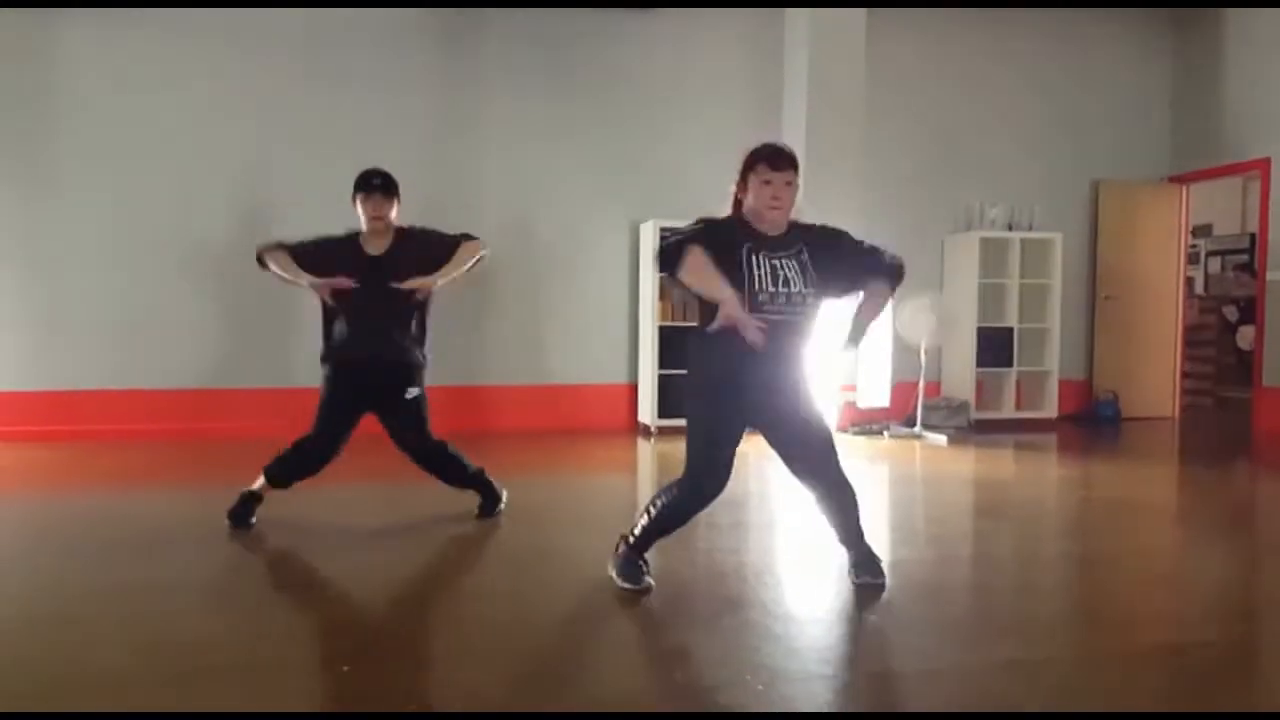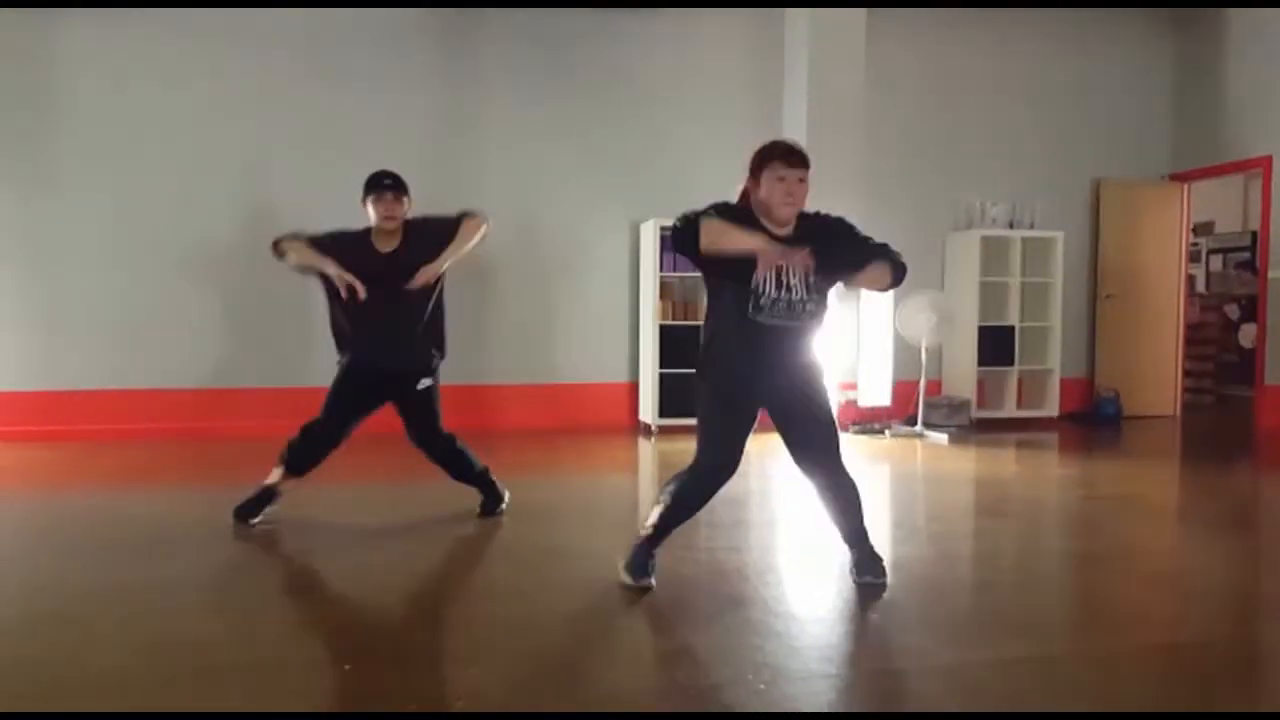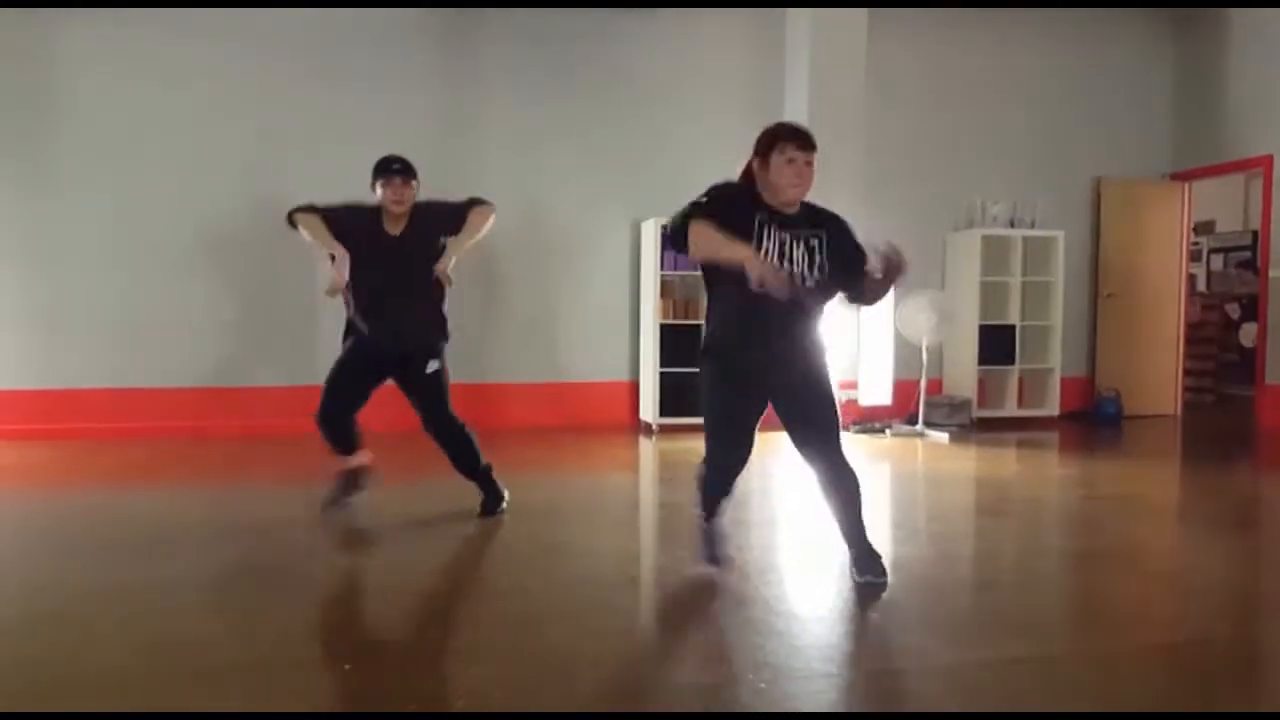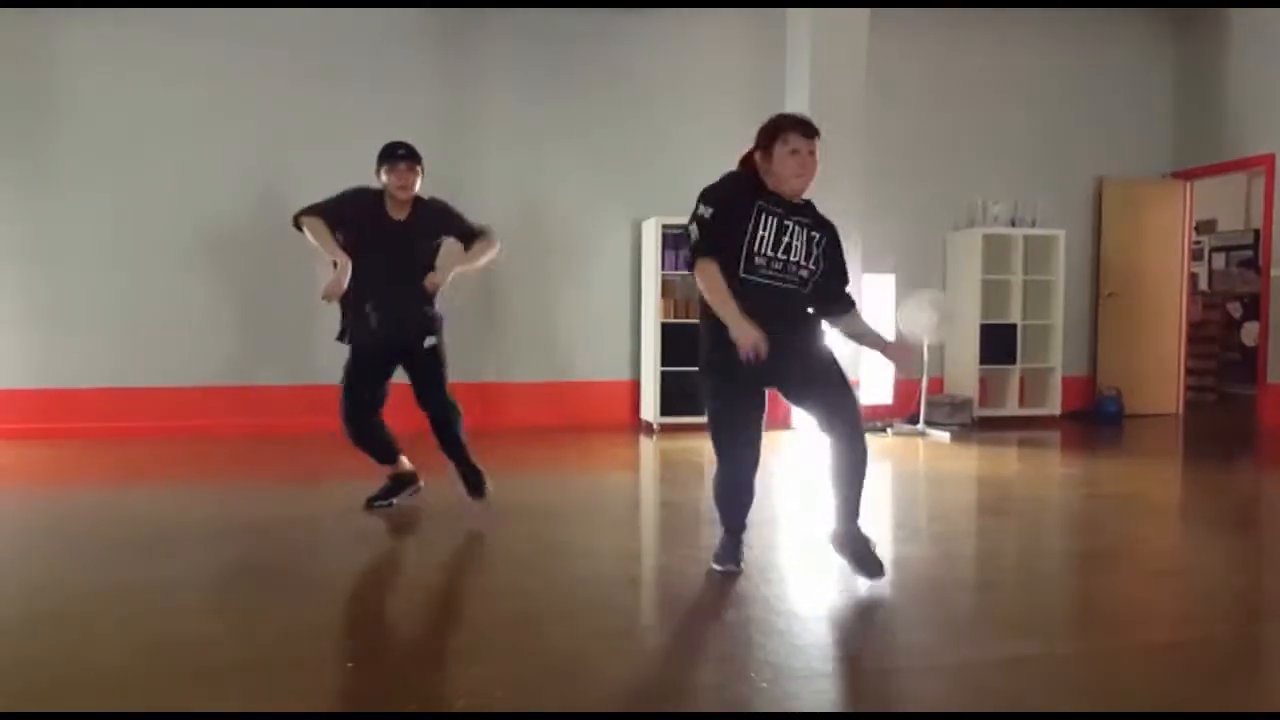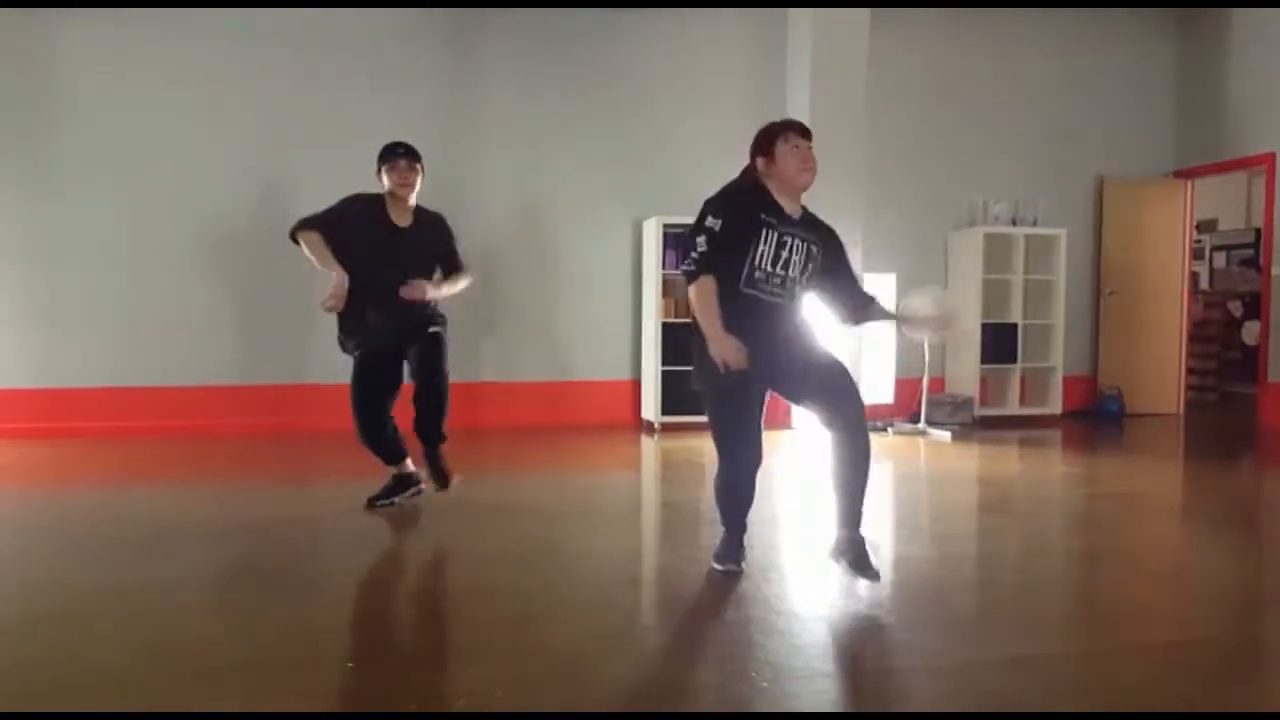
dt=0.1s
person 1, frame 1
left shoulder: (818, 243)
right shoulder: (721, 235)
left elbow: (887, 269)
right elbow: (679, 256)
left wrist: (866, 313)
right wrist: (730, 300)
left hip: (782, 386)
right hip: (718, 384)
left knee: (823, 472)
right knee: (702, 480)
left ankle: (859, 550)
right ankle: (631, 548)
person 1, frame 2
left shoulder: (828, 233)
right shoulder: (729, 224)
left elbow: (891, 266)
right elbow: (687, 231)
left wrist: (863, 277)
right wrist: (760, 244)
left hip: (795, 373)
right hip: (731, 371)
left knee: (827, 468)
right knee: (712, 468)
left ankle: (862, 549)
right ankle: (646, 542)
person 1, frame 3
left shoulder: (827, 228)
right shoulder: (730, 202)
left elbow: (862, 290)
right elbow: (685, 230)
left wrist: (888, 276)
right wrist: (748, 256)
left hip: (797, 360)
right hip: (732, 356)
left knee: (828, 457)
right knee: (726, 455)
left ankle: (859, 545)
right ankle: (707, 529)
person 1, frame 4
left shoulder: (821, 227)
right shoulder: (732, 195)
left elbow: (837, 307)
right elbow: (703, 257)
left wrist: (881, 345)
right wrist: (736, 323)
left hip: (799, 346)
right hip: (731, 347)
left knee: (847, 426)
right knee: (737, 454)
left ankle: (847, 530)
right ankle: (731, 537)
person 1, frame 5
left shoulder: (820, 236)
right shoulder: (734, 205)
left elbow: (851, 302)
right elbow: (700, 270)
left wrist: (911, 319)
right wrist: (716, 338)
left hip: (790, 347)
right hip: (726, 352)
left knee: (851, 421)
right knee: (738, 454)
left ankle: (849, 538)
right ankle: (732, 537)
person 2, frame 1
left shoulder: (417, 243)
right shoulder: (335, 250)
left elbow: (473, 246)
right elbow: (268, 254)
left wrist: (434, 280)
right wrist: (309, 280)
left hip: (401, 367)
right hip: (349, 368)
left knee: (417, 444)
right knee: (324, 441)
left ankle: (486, 486)
right ankle: (255, 492)
person 2, frame 2
left shoulder: (426, 235)
right shoulder: (346, 245)
left elbow: (476, 221)
right elbow: (285, 246)
left wrist: (440, 263)
right wrist: (330, 267)
left hip: (415, 363)
right hip: (362, 362)
left knee: (429, 436)
right knee: (326, 428)
left ankle: (488, 485)
right ankle: (272, 485)
person 2, frame 3
left shoulder: (431, 217)
right shoulder: (356, 219)
left elbow: (484, 209)
right elbow: (300, 216)
left wrist: (454, 251)
right wrist: (339, 253)
left hip: (419, 342)
right hip: (367, 339)
left knee: (438, 419)
right knee: (332, 411)
left ankle: (486, 482)
right ankle: (354, 467)
person 2, frame 4
left shoulder: (433, 213)
right shoulder: (359, 204)
left elbow: (486, 243)
right elbow: (307, 218)
left wrist: (450, 268)
right wrist: (340, 259)
left hip: (419, 328)
right hip: (369, 331)
left knee: (435, 399)
right knee: (359, 415)
left ankle: (464, 464)
right ankle: (401, 473)
person 2, frame 5
left shoulder: (435, 225)
right shoulder: (357, 209)
left elbow: (460, 276)
right elbow: (304, 232)
left wrist: (435, 290)
right wrist: (336, 273)
left hip: (420, 323)
right hip: (372, 332)
left knee: (431, 378)
right knee: (370, 418)
left ankle: (434, 454)
right ankle: (405, 472)
